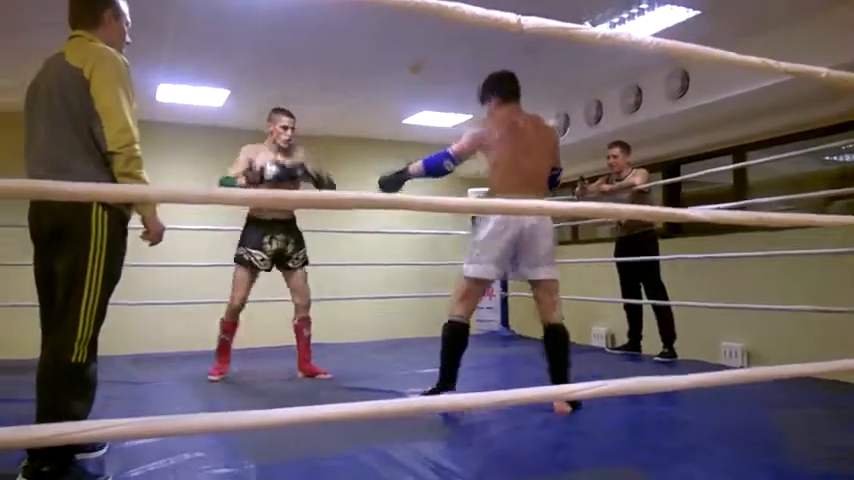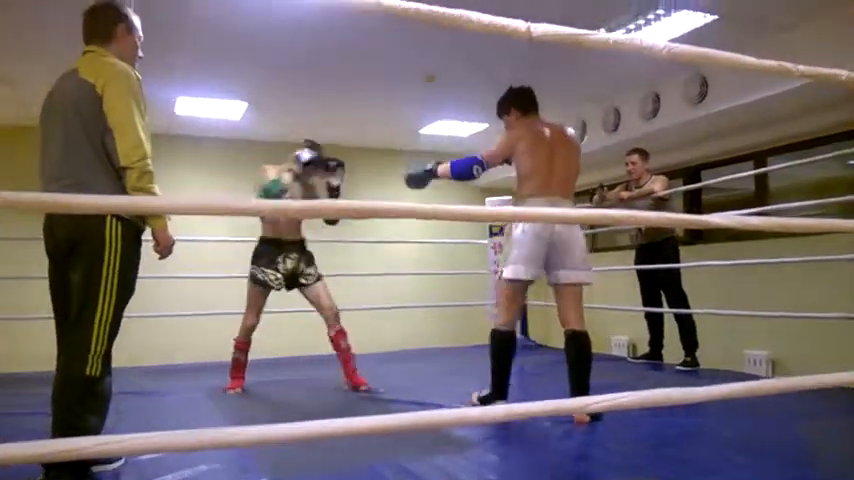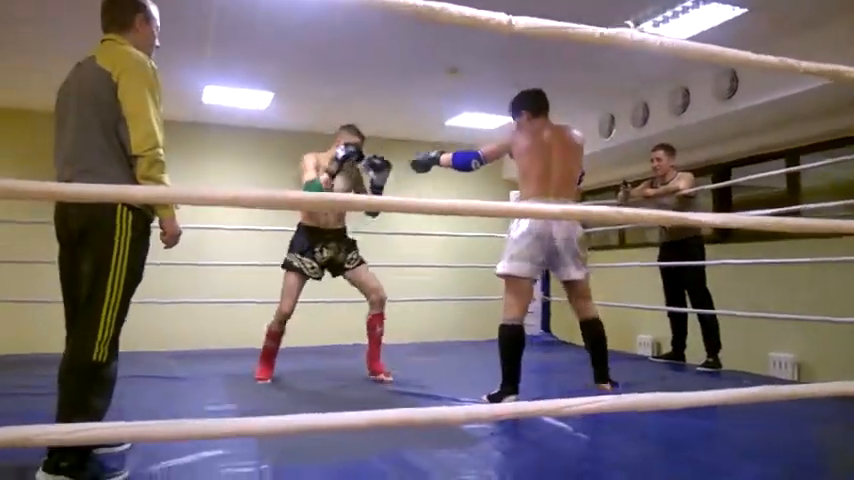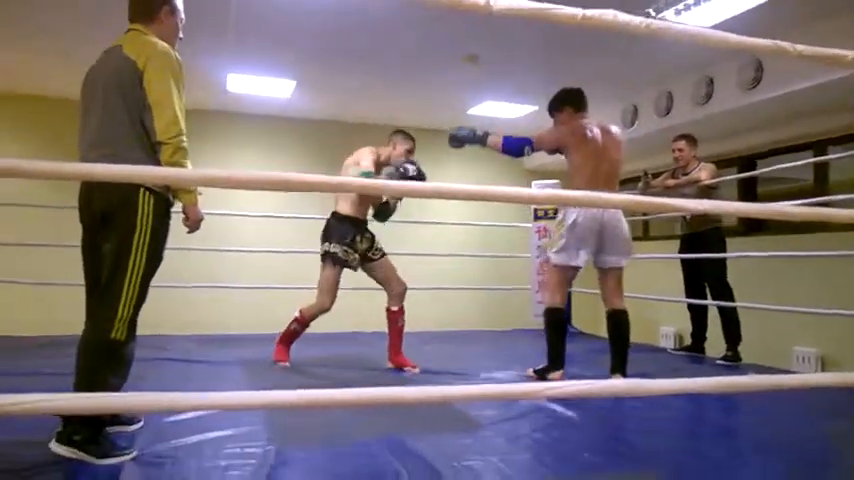
dt=0.5s
person 1, frame 1
left shoulder: (47, 70)
right shoulder: (104, 59)
left elbow: (40, 145)
right elbow: (120, 141)
right wrist: (147, 208)
left hip: (46, 207)
right hip: (90, 208)
left knee: (60, 331)
right knee: (76, 334)
left ankle: (56, 440)
person 1, frame 2
left shoulder: (62, 85)
right shoulder: (117, 74)
left elbow: (59, 159)
right elbow: (133, 154)
right wrist: (158, 220)
left hip: (61, 221)
right hip: (104, 220)
left knee: (75, 344)
right knee: (91, 347)
person 1, frame 3
left shoulder: (77, 73)
right shoulder: (133, 62)
left elbow: (74, 146)
right elbow: (145, 144)
right wrist: (166, 210)
left hip: (72, 207)
right hip: (113, 208)
left knee: (85, 330)
right knee: (99, 332)
person 1, frame 4
left shoulder: (103, 63)
right shoulder: (158, 53)
left elbow: (96, 134)
right elbow: (169, 132)
right wrist: (188, 196)
left hip: (95, 191)
right hip: (137, 193)
left knee: (104, 308)
right knee: (119, 312)
left ankle: (98, 411)
right ankle: (80, 428)
person 2, frame 1
left shoulder: (487, 128)
right shoulder: (548, 130)
left elbow: (443, 162)
left wrist: (402, 173)
left hip: (499, 217)
right hip: (538, 219)
left knee: (462, 305)
right knee: (551, 310)
left ankle: (445, 387)
person 2, frame 2
left shoulder: (516, 137)
right shoulder: (569, 136)
left elbow: (473, 167)
left wrist: (431, 170)
left hip: (530, 219)
right hip: (567, 220)
left knee: (506, 314)
right knee: (572, 318)
left ankle: (497, 394)
right ankle: (581, 400)
person 2, frame 3
left shoulder: (518, 137)
right shoulder: (575, 137)
left elbow: (474, 159)
left wrist: (434, 158)
left hip: (531, 218)
right hip: (567, 219)
left knee: (514, 307)
right knee: (584, 304)
left ankle: (508, 390)
right ankle: (603, 378)
person 2, frame 4
left shoulder: (569, 132)
right shoulder: (615, 133)
left elbow: (521, 146)
left wrist: (477, 136)
left hip: (581, 212)
right hip: (612, 214)
left knee: (555, 291)
right knee: (614, 296)
left ankle: (555, 366)
right ankle: (619, 371)
person 3, frame 1
left shoulder: (298, 156)
right shoulder: (251, 153)
left elbow: (329, 188)
right elbow: (225, 186)
left wrist: (309, 174)
right wrist: (257, 177)
left hip: (289, 231)
right hip: (258, 230)
left knee: (303, 301)
right knee: (237, 302)
left ankle: (305, 364)
right ankle: (221, 362)
person 3, frame 2
left shoulder: (311, 182)
right shoulder: (272, 171)
left elbow: (332, 219)
right elbow: (268, 194)
left wrist: (334, 186)
right wrist: (295, 169)
left hip: (299, 251)
right hip: (270, 251)
left knee: (331, 313)
right knee: (250, 323)
left ankle: (352, 376)
right ankle: (236, 377)
person 3, frame 3
left shoulder: (353, 171)
right shoulder: (312, 161)
left elbow: (372, 210)
right elbow: (311, 195)
left wrist: (377, 184)
right wrist: (334, 167)
left hip: (340, 241)
right hip: (308, 239)
left knee: (377, 296)
right knee: (285, 310)
left ankle: (374, 364)
right ankle: (266, 364)
person 3, frame 4
left shoulder: (380, 170)
right shoulder: (368, 154)
left elbow: (381, 214)
right elbow: (365, 180)
right wrist: (400, 175)
left hip: (361, 233)
right hip: (340, 230)
left knee: (398, 289)
right knee: (324, 304)
left ankle: (395, 356)
right ankle: (283, 345)
person 4, frame 1
left shoulder: (640, 173)
right shoulder: (607, 180)
left elbow: (636, 183)
right elbow: (580, 195)
left wrist: (610, 189)
right wrist: (582, 188)
left hip: (643, 237)
right hip: (622, 240)
left knee: (655, 291)
right knee: (629, 294)
left ankle: (669, 346)
right ankle: (634, 342)
person 4, frame 2
left shoulder: (660, 180)
right shoulder: (625, 187)
left elbow: (656, 190)
right elbow: (599, 202)
left wrist: (630, 196)
right wrist: (601, 196)
left hip: (664, 245)
right hip: (643, 247)
left knee: (676, 299)
right knee: (650, 302)
left ankle: (691, 354)
right ankle: (655, 350)
person 4, frame 3
left shoulder: (686, 177)
right shoulder: (651, 184)
left elbow: (681, 187)
right elbow: (623, 199)
left wrist: (654, 193)
right wrist: (625, 192)
left hip: (689, 243)
right hip: (667, 245)
left knee: (700, 298)
right knee: (673, 301)
left ankle: (713, 355)
right ankle: (677, 350)
person 4, frame 4
left shoulder: (707, 168)
right shoulder: (673, 174)
left elbow: (702, 178)
right elbow: (646, 189)
left wrist: (675, 184)
right wrist: (646, 183)
left hip: (710, 235)
right hip: (688, 237)
left knee: (719, 290)
right knee: (693, 293)
left ankle: (733, 348)
right ankle: (697, 343)
